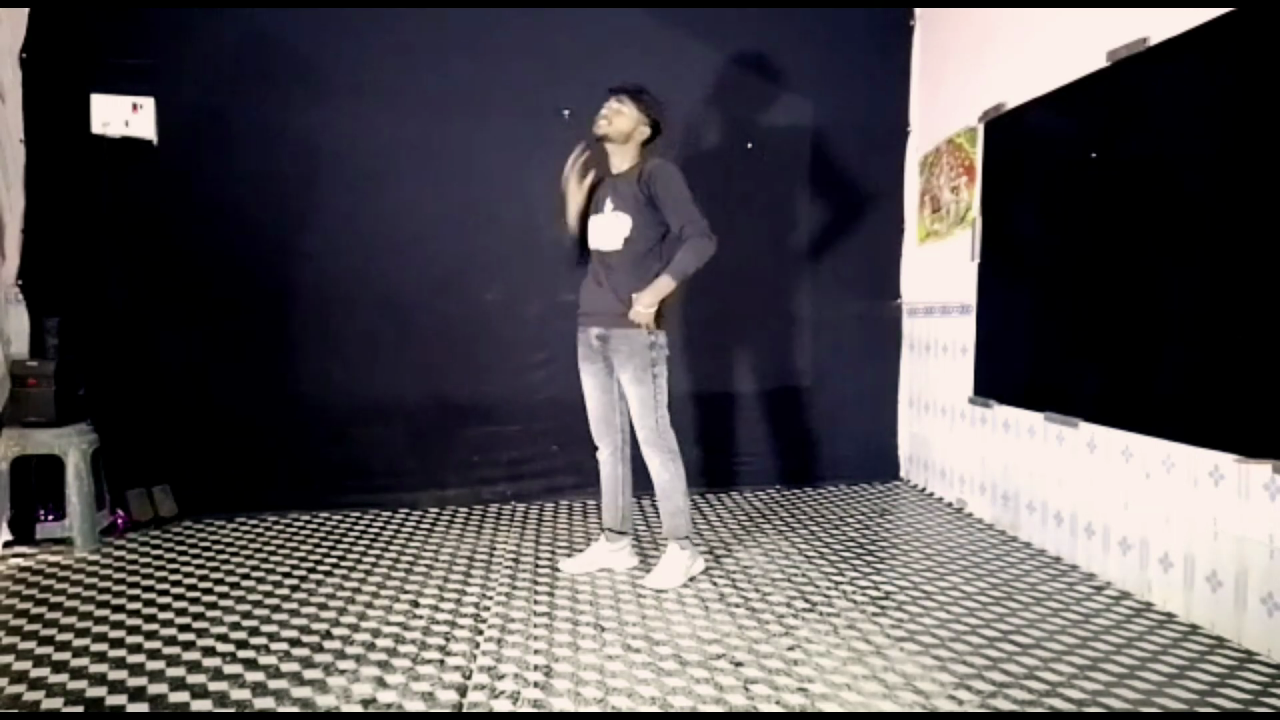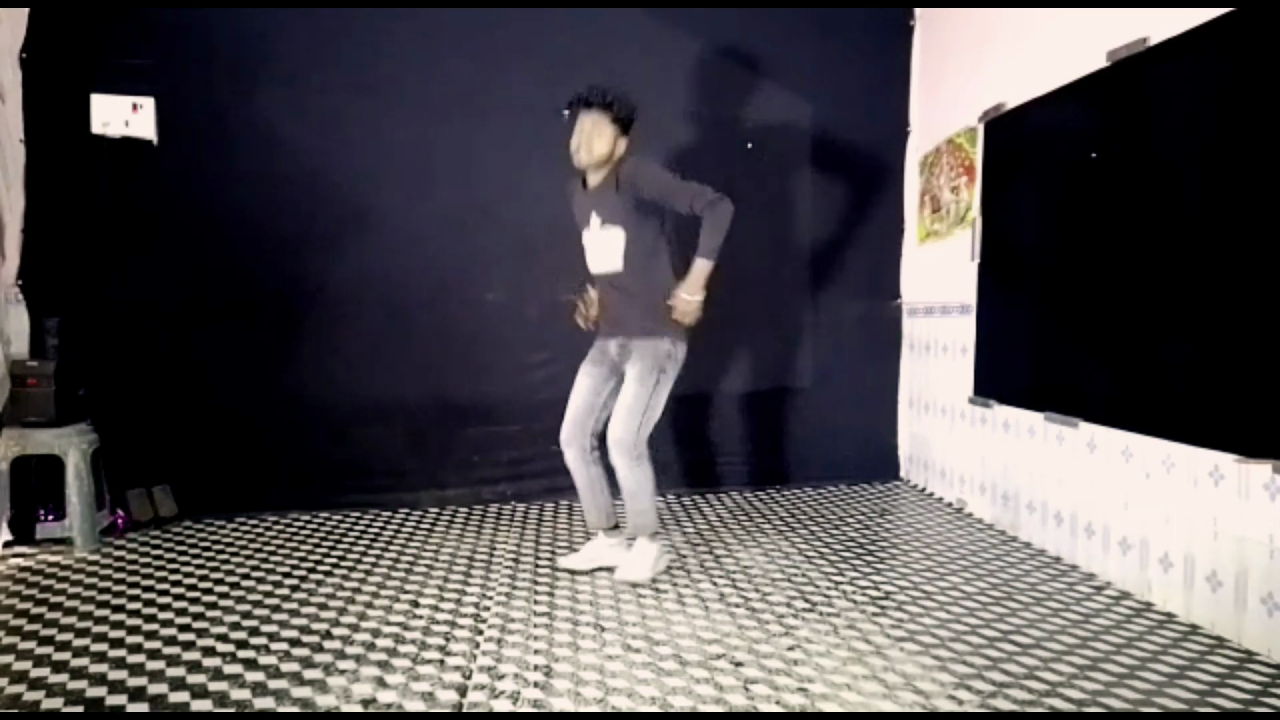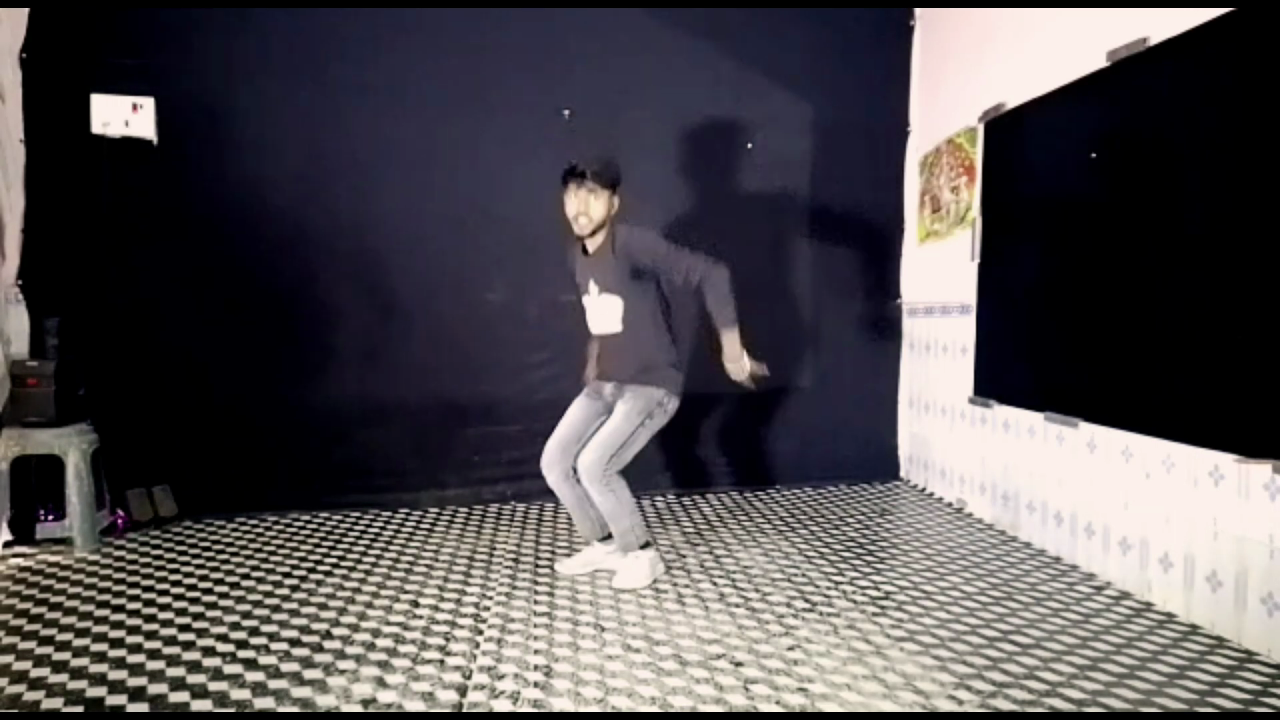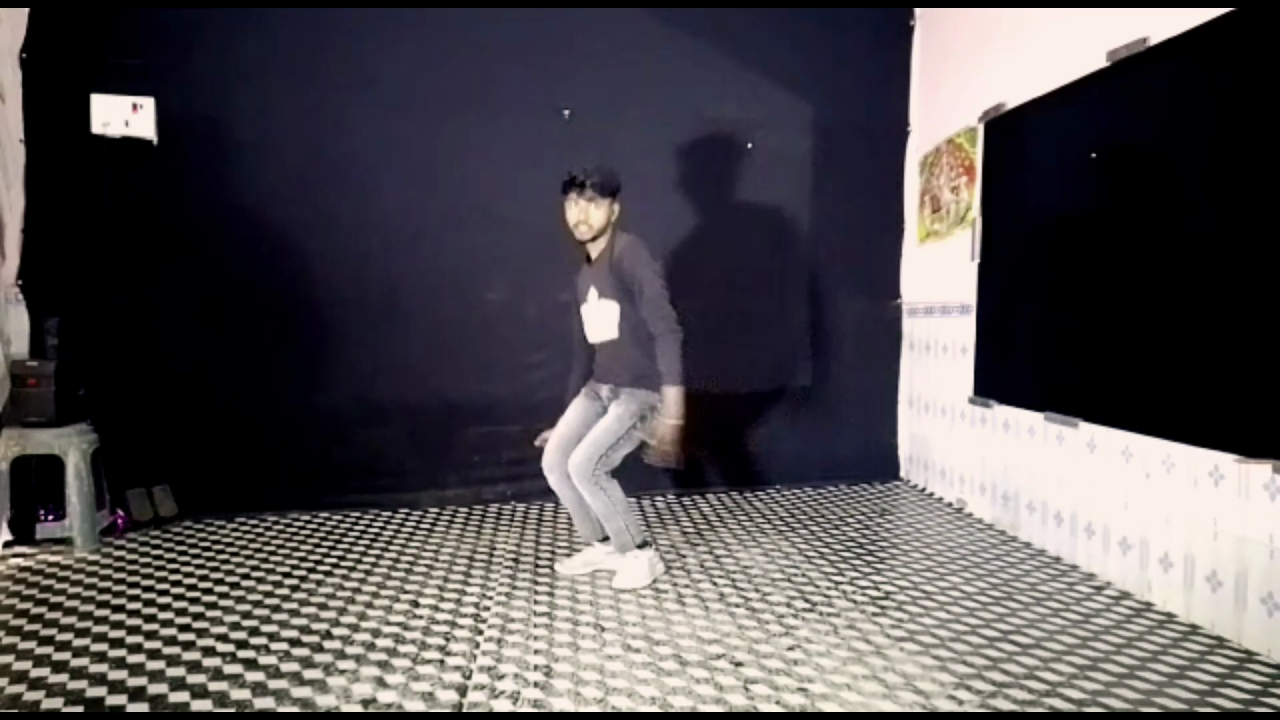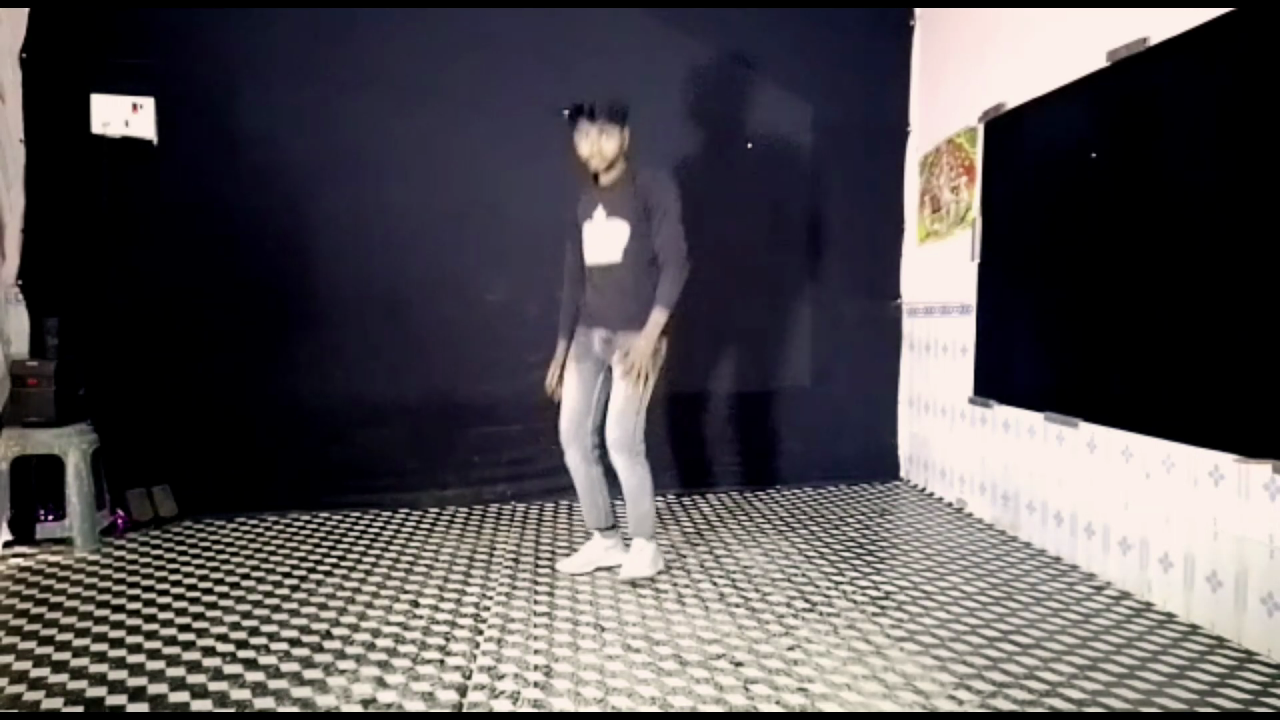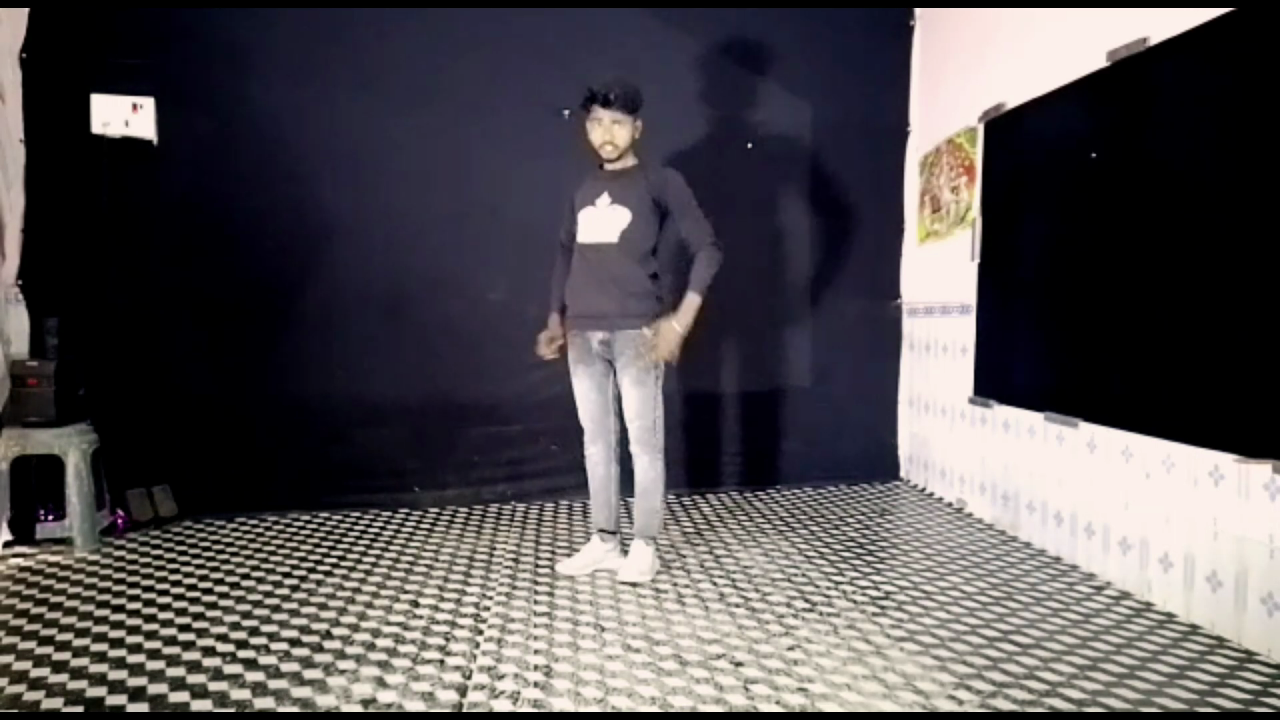
dt=0.2s
person 1, frame 1
left shoulder: (658, 175)
right shoulder: (597, 186)
left elbow: (701, 240)
left wrist: (655, 293)
right wrist: (574, 212)
left hip: (635, 331)
right hip: (591, 329)
left knee: (653, 439)
right knee: (608, 442)
left ankle: (681, 548)
right ankle: (615, 542)
person 1, frame 2
left shoulder: (639, 177)
right shoulder: (578, 192)
left elbow: (716, 207)
left wrist: (696, 282)
right wrist: (594, 296)
left hip: (655, 338)
right hip: (609, 341)
left knee: (623, 441)
right knee: (574, 438)
left ankle: (648, 544)
right ankle: (607, 537)
person 1, frame 3
left shoulder: (633, 244)
right shoulder: (579, 255)
left elbow: (709, 275)
left wrist: (731, 346)
left hip: (652, 386)
right hip: (605, 384)
left knee: (595, 465)
right knee: (554, 462)
left ankle: (642, 553)
right ankle: (603, 544)
person 1, frame 4
left shoulder: (631, 254)
right shoulder: (584, 271)
left elbow: (664, 328)
left wrist: (670, 409)
right wrist: (564, 420)
left hip: (642, 390)
right hip: (599, 387)
left knee: (583, 466)
right knee: (554, 462)
left ankle: (640, 553)
right ankle: (601, 546)
person 1, frame 5
left shoulder: (652, 186)
right shoulder: (585, 203)
left elbow: (675, 262)
left wrist: (651, 334)
right wrist: (562, 351)
left hip: (635, 335)
right hip: (590, 336)
left knee: (621, 441)
right knee: (573, 437)
left ankle: (645, 543)
right ankle: (604, 539)
person 1, frame 6
left shoulder: (661, 182)
right shoulder: (583, 190)
left elbow: (707, 250)
left wrist: (680, 320)
right wrist: (556, 319)
left hip: (635, 331)
right hip: (583, 332)
left knee: (644, 440)
right knee: (596, 440)
left ankle: (644, 546)
right ankle: (604, 542)
